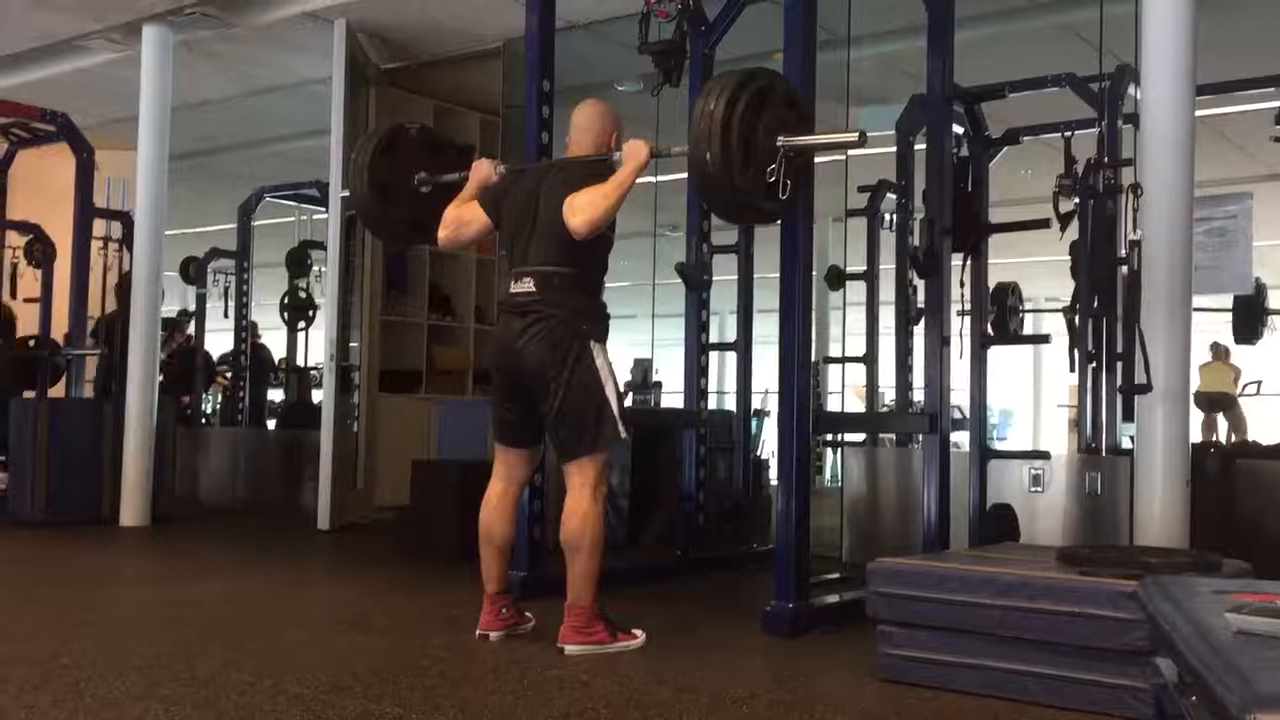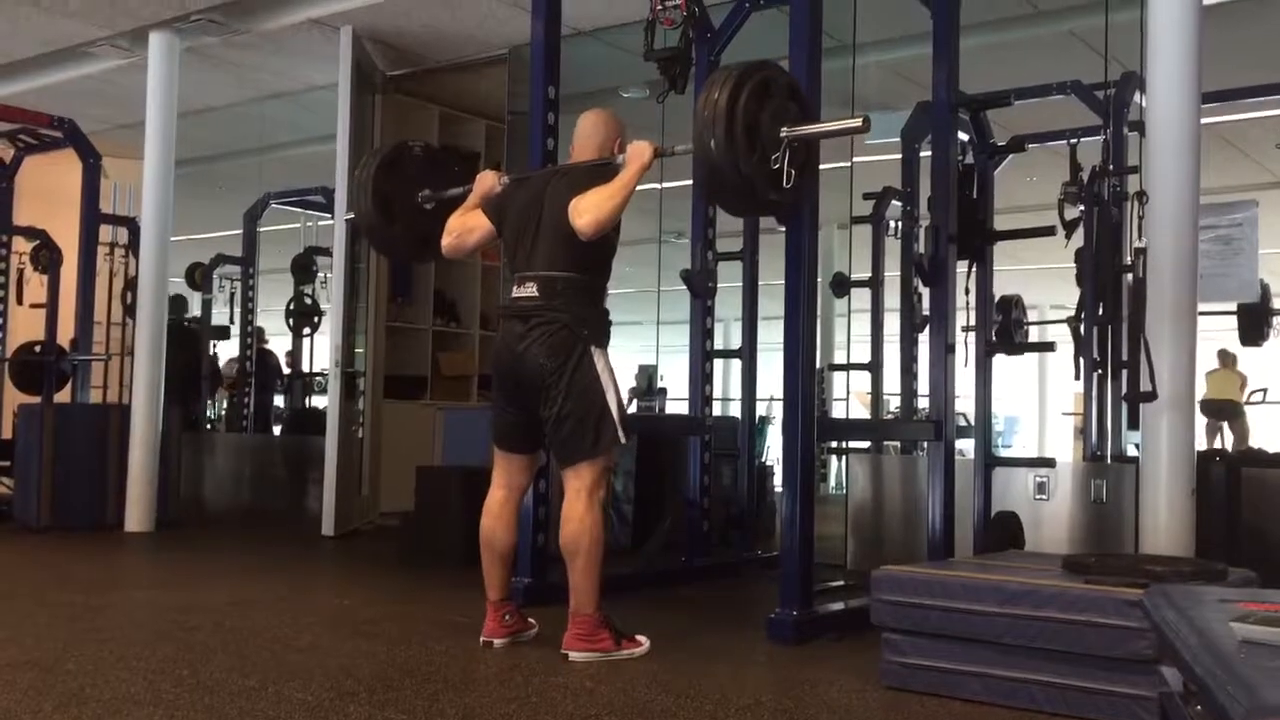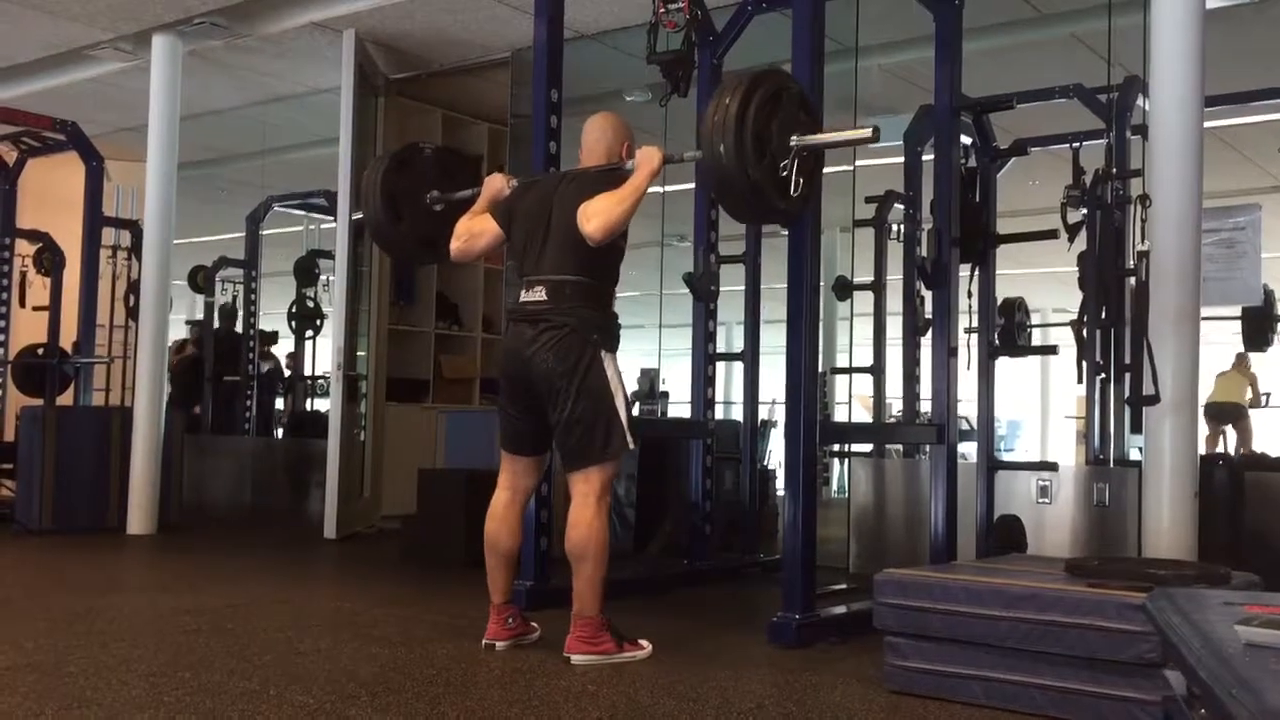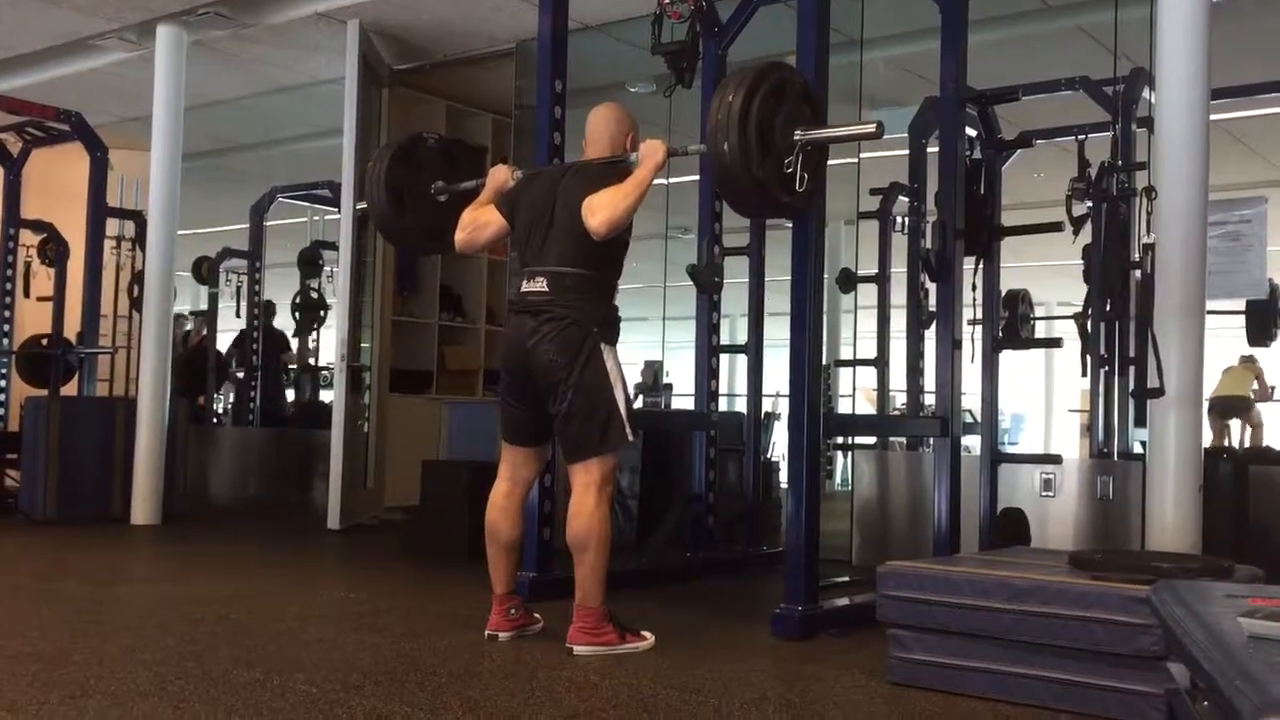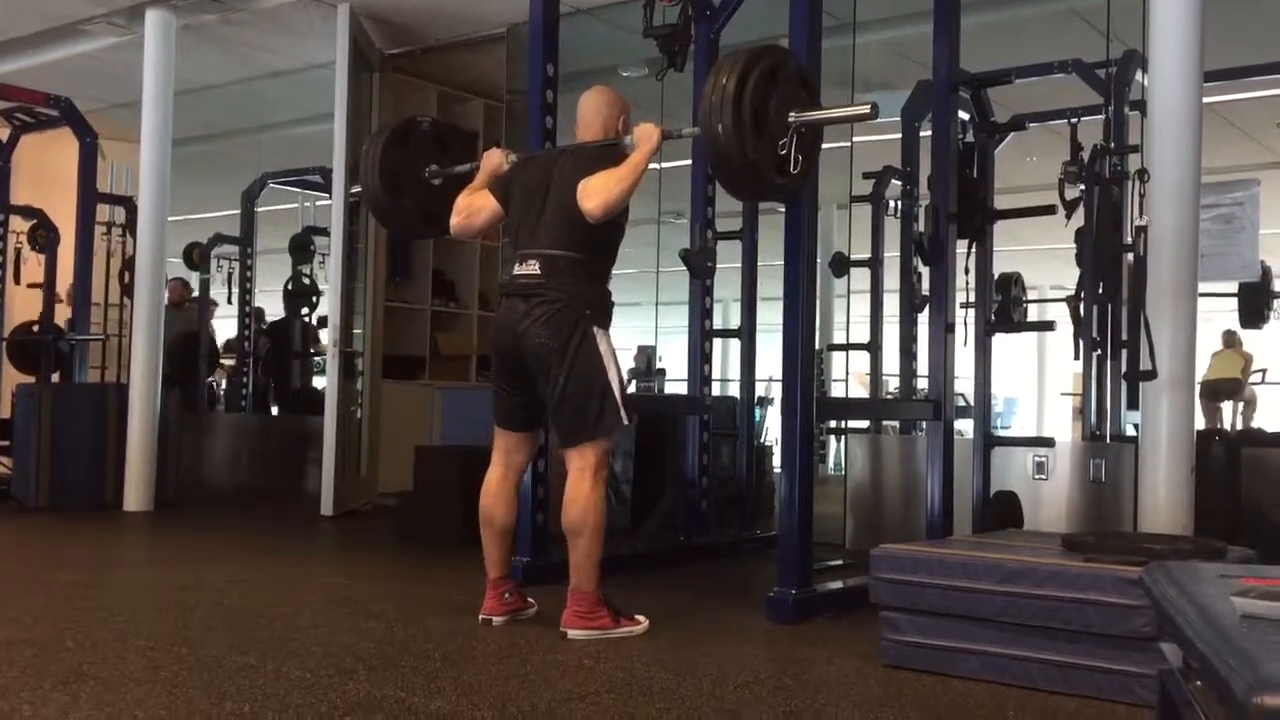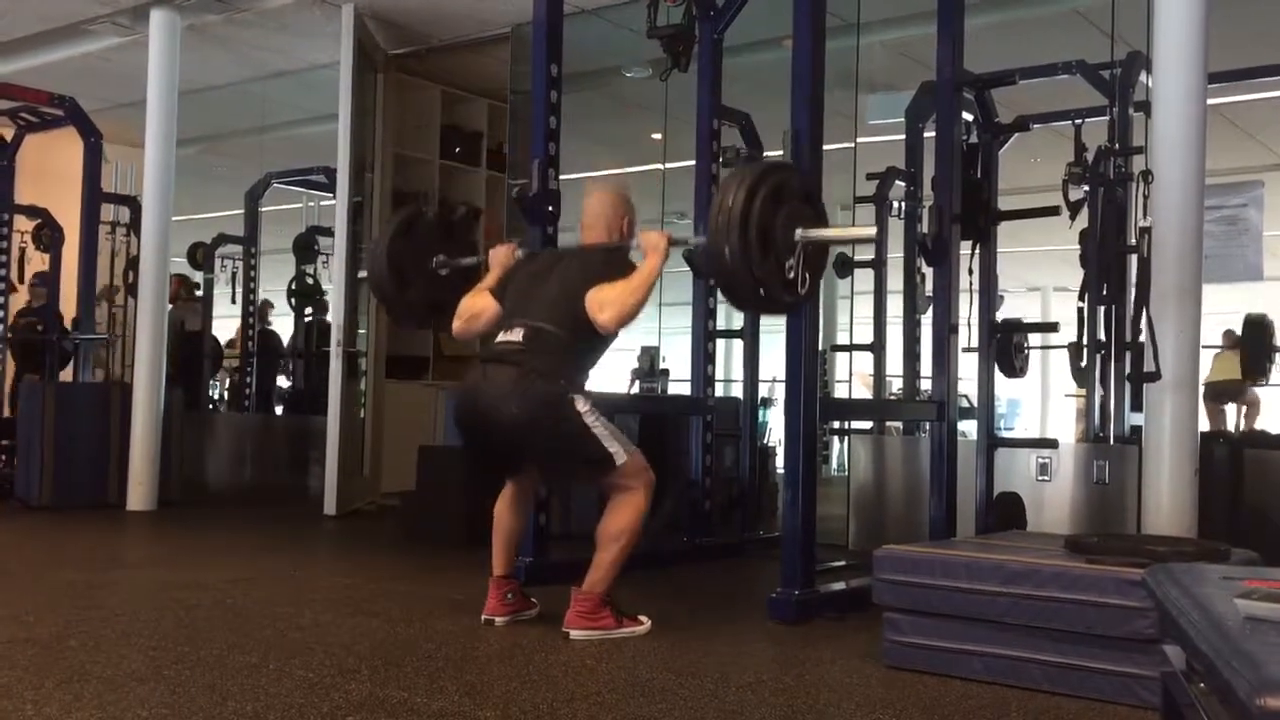
dt=0.7s
person 1, frame 1
left shoulder: (515, 181)
right shoulder: (596, 173)
left elbow: (449, 232)
right elbow: (580, 221)
left wrist: (476, 183)
right wrist: (631, 167)
left hip: (511, 333)
right hip: (565, 336)
left knee: (508, 474)
right knee: (586, 479)
left ankle: (495, 608)
right ankle: (582, 622)
person 1, frame 2
left shoulder: (520, 189)
right shoulder: (602, 177)
left elbow: (453, 240)
right elbow: (586, 221)
left wrist: (480, 193)
right wrist: (636, 166)
left hip: (513, 338)
right hip: (566, 339)
left knee: (507, 480)
right knee: (585, 482)
left ankle: (499, 615)
right ankle: (586, 629)
person 1, frame 3
left shoulder: (528, 192)
right shoulder: (611, 181)
left elbow: (461, 245)
right elbow: (595, 226)
left wrist: (488, 197)
right wrist: (645, 173)
left hip: (520, 340)
right hip: (575, 343)
left knee: (512, 483)
right knee: (592, 486)
left ankle: (502, 619)
right ankle: (588, 633)
person 1, frame 4
left shoulder: (533, 183)
right shoulder: (615, 174)
left elbow: (466, 237)
right elbow: (600, 221)
left wrist: (493, 188)
right wrist: (650, 166)
left hip: (522, 331)
right hip: (575, 334)
left knee: (513, 473)
right knee: (592, 478)
left ankle: (504, 609)
right ankle: (590, 623)
person 1, frame 5
left shoulder: (528, 167)
right shoulder: (609, 158)
left elbow: (461, 221)
right elbow: (595, 203)
left wrist: (487, 172)
right wrist: (645, 149)
left hip: (512, 317)
right hip: (565, 319)
left knee: (505, 462)
right knee: (587, 464)
left ankle: (498, 592)
right ankle: (585, 607)
person 1, frame 6
left shoulder: (532, 263)
right shoulder: (611, 260)
left elbow: (463, 324)
right elbow: (607, 315)
left wrist: (496, 270)
right wrist: (654, 259)
left hip: (477, 394)
right hip: (535, 395)
left knee: (521, 477)
right knee: (634, 481)
left ankle: (502, 594)
right ankle: (589, 607)
